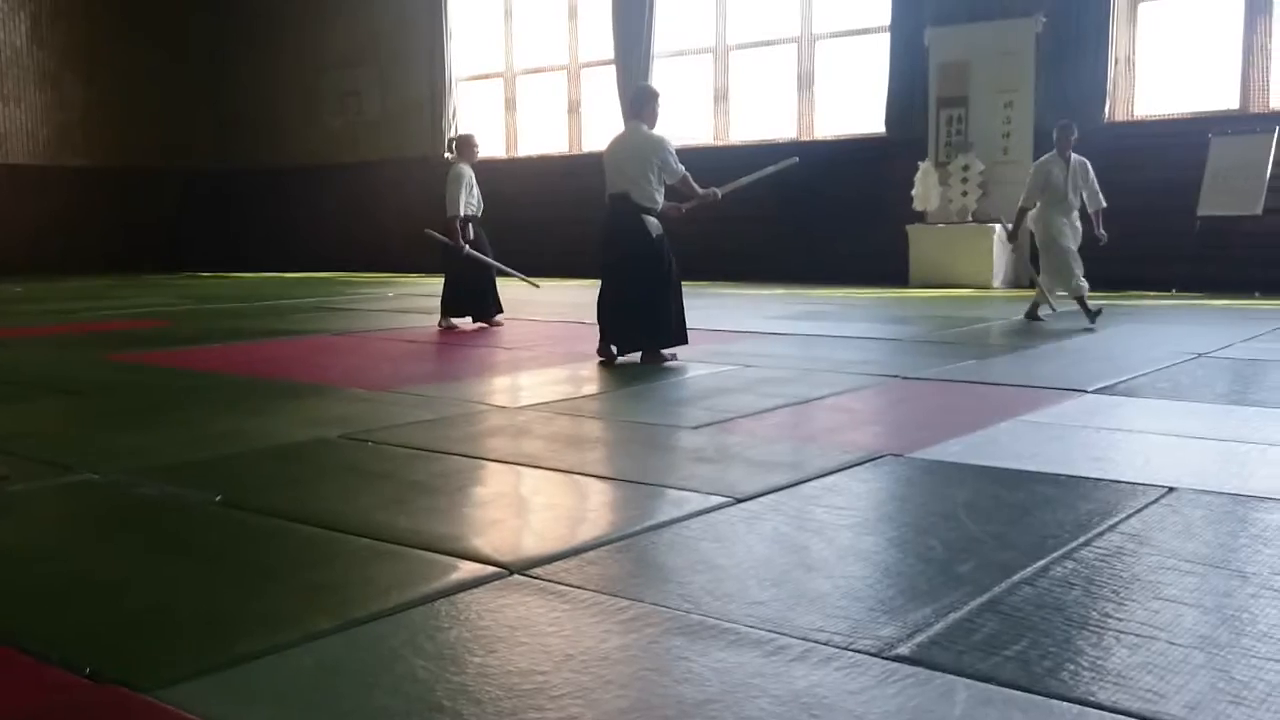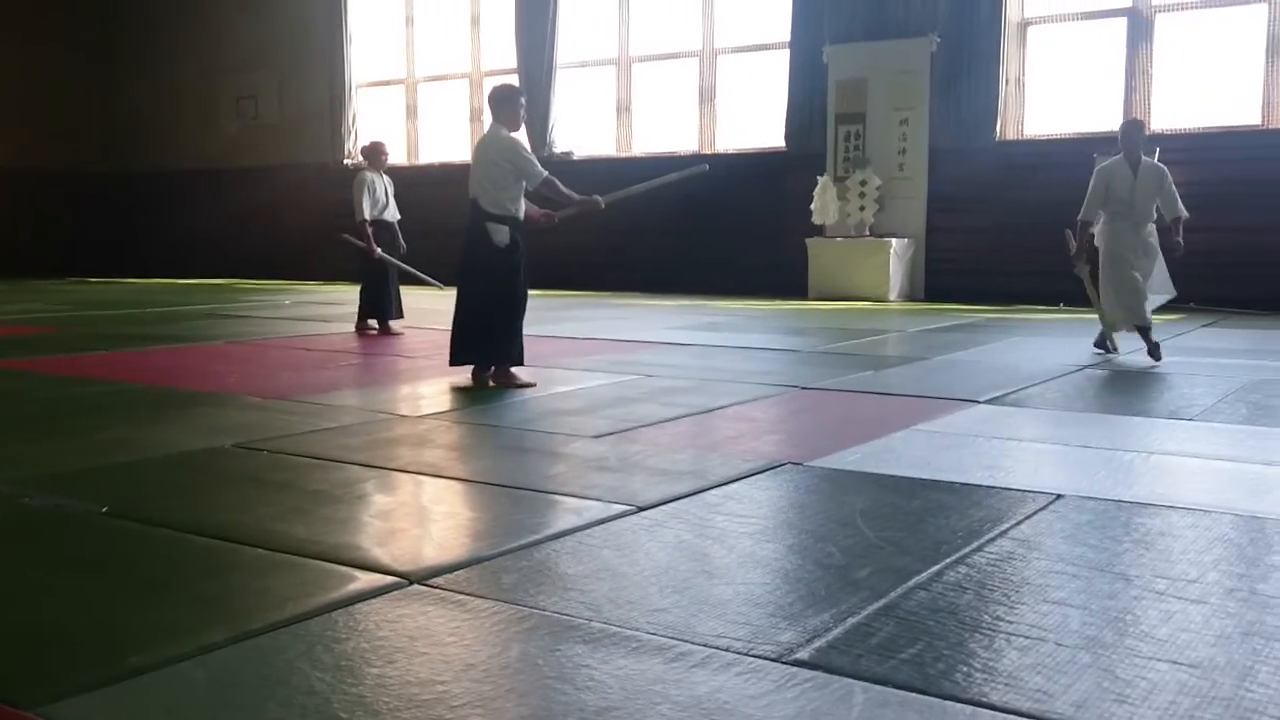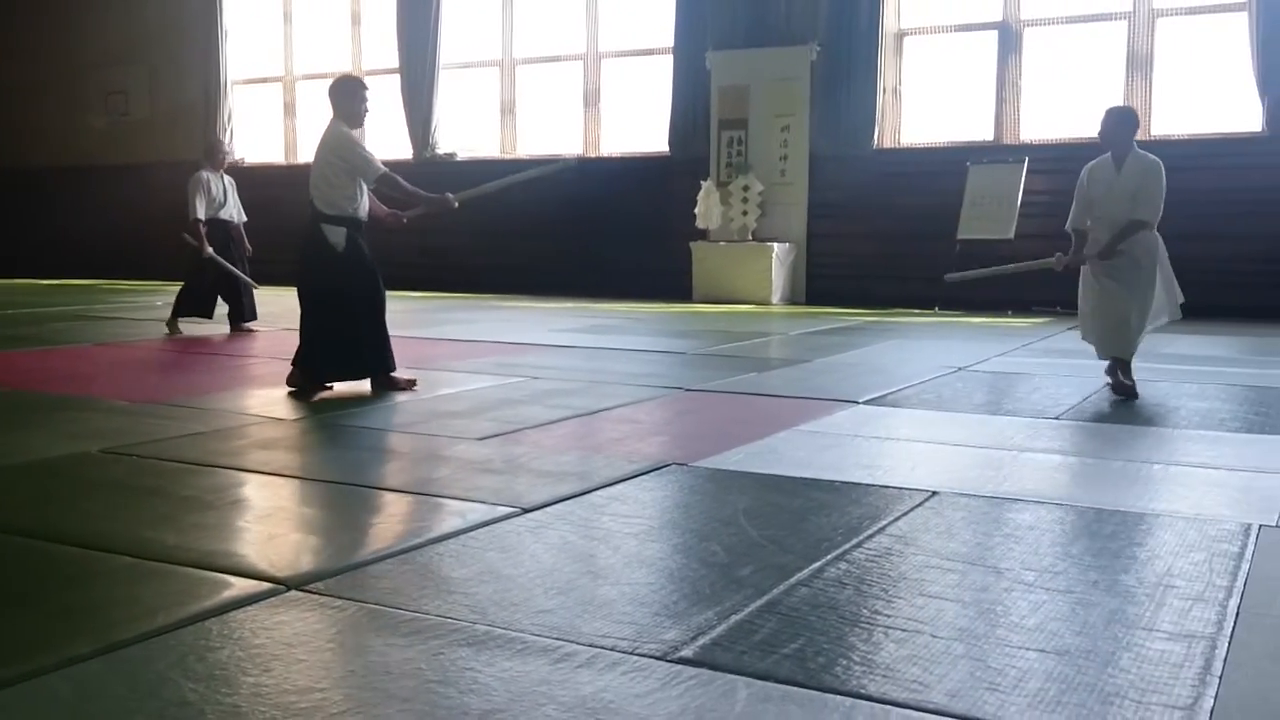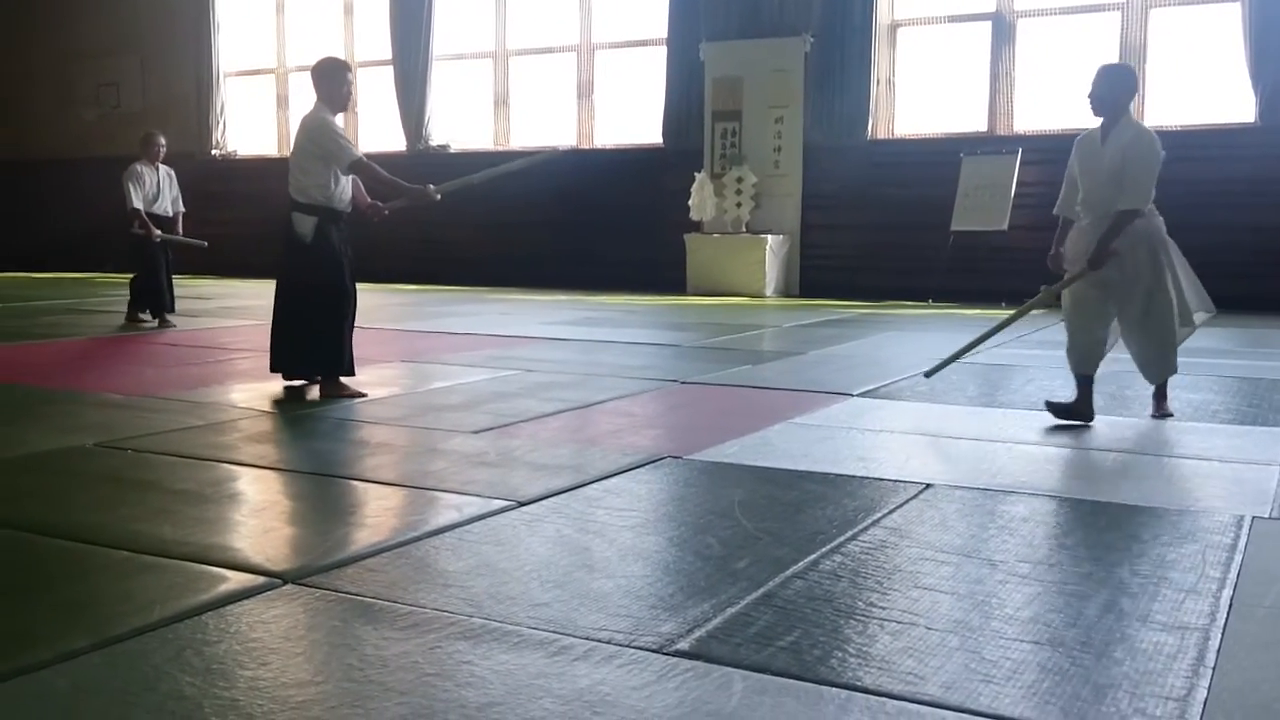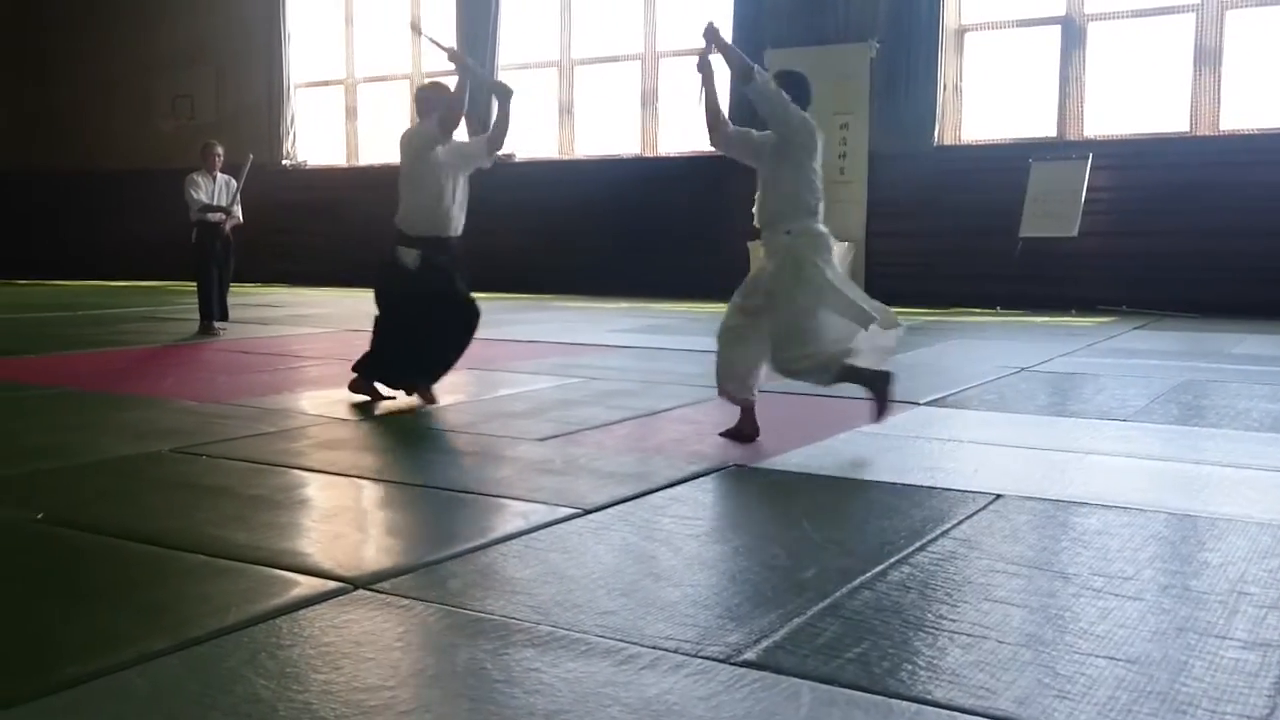
dt=1s
person 1, frame 1
left shoulder: (614, 145)
right shoulder: (655, 143)
right elbow: (680, 178)
left wrist: (661, 206)
right wrist: (703, 194)
left hip: (616, 220)
right hip: (641, 223)
left knee: (616, 282)
right knee: (656, 283)
left ankle: (608, 342)
right ankle: (651, 348)
person 1, frame 2
left shoulder: (487, 144)
right shoulder: (507, 144)
right elbow: (543, 182)
left wrist: (534, 213)
right wrist: (581, 201)
left hip: (482, 230)
right hip: (499, 232)
left knee: (481, 298)
right knee: (508, 298)
left ankle: (482, 364)
right ankle: (500, 364)
person 1, frame 3
left shoulder: (336, 139)
right shoulder: (343, 140)
left elbow: (359, 188)
right elbow: (384, 179)
left wrist: (383, 213)
right wrist: (431, 201)
left hip: (330, 235)
right hip: (338, 236)
left knee: (325, 306)
right knee: (365, 300)
left ankle: (305, 372)
right ankle: (380, 373)
person 1, frame 4
left shoulder: (324, 125)
right shoulder: (320, 125)
left elbow: (348, 174)
right elbow: (361, 166)
left wrist: (365, 203)
right wrist: (411, 191)
left hip: (320, 224)
right hip: (316, 225)
left knee: (307, 298)
right knee: (333, 298)
left ankle: (299, 365)
right ankle: (330, 376)
person 1, frame 5
left shoulder: (456, 148)
right shoulder: (415, 141)
left elbow: (493, 145)
right elbow: (450, 121)
left wrist: (503, 103)
right wrist: (466, 75)
left hip: (440, 252)
right hip: (419, 254)
person 2, frame 1
left shoulder: (1082, 164)
right shoulder: (1043, 166)
left elbow: (1093, 197)
right elbow: (1027, 199)
left wrist: (1098, 228)
right wrist: (1016, 229)
left hip: (1071, 220)
right hip: (1049, 220)
left knee: (1055, 270)
right knee: (1067, 265)
left ankle: (1033, 310)
right ankle: (1086, 309)
person 2, frame 2
left shoulder: (1158, 171)
right shoulder: (1106, 171)
left elbow: (1173, 207)
right elbow: (1090, 210)
left wrist: (1177, 236)
right wrist: (1081, 246)
left hip: (1145, 237)
right hip: (1115, 236)
left knee: (1131, 294)
right knee: (1128, 292)
left ankle: (1103, 337)
right ankle: (1149, 342)
person 2, frame 3
left shoulder: (1151, 166)
right shoulder: (1093, 170)
left elbow: (1146, 215)
right elbow: (1080, 215)
left wrist: (1113, 244)
right wrist: (1077, 250)
left hip: (1139, 247)
right hip: (1099, 248)
left knee: (1135, 312)
right knee: (1109, 313)
left ankle: (1118, 367)
right ankle: (1123, 374)
person 2, frame 4
left shoulder: (1142, 141)
right shoulder: (1085, 143)
left elbow: (1134, 202)
right elbow: (1070, 199)
left wrist: (1104, 245)
right wrist: (1059, 245)
left hip: (1133, 240)
right hip: (1090, 239)
left knee: (1148, 324)
right knee: (1083, 321)
left ankle: (1160, 395)
right ankle: (1084, 401)
person 2, frame 5
left shoulder: (800, 132)
right shoulder: (776, 144)
left elbow: (754, 82)
right elbow: (724, 138)
left wrist: (720, 44)
right wrist: (708, 80)
left hip: (796, 251)
right hip: (785, 250)
left knee: (793, 348)
right knee: (741, 331)
left ankle: (873, 380)
right ankle: (746, 419)
person 3, frame 1
left shoulder: (464, 170)
right shoulder: (461, 172)
right elbow: (455, 209)
right wrist: (457, 238)
left hip: (467, 227)
right hip: (466, 229)
left knee: (457, 274)
right knee: (482, 271)
left ankle: (446, 316)
right ankle: (486, 314)
person 3, frame 2
left shoulder: (386, 179)
right shoulder: (365, 178)
right elbow: (362, 213)
left wrist: (399, 238)
right wrist: (370, 241)
left hip: (387, 232)
right hip: (374, 232)
left knee: (372, 278)
right knee: (382, 277)
left ankle: (363, 320)
right ankle: (384, 322)
person 3, frame 3
left shoulder: (229, 181)
right shoulder: (201, 178)
left elbow: (237, 214)
right elbow: (197, 215)
left wrist: (244, 240)
right wrist: (203, 242)
left hip: (230, 233)
right hip: (212, 232)
left knee: (238, 277)
right knee: (201, 278)
left ankle: (238, 321)
right ankle: (175, 318)
person 3, frame 4
left shoulder: (168, 173)
right shoulder: (135, 171)
left elbow: (176, 203)
right elbow: (135, 205)
left wrist: (178, 225)
right wrist: (150, 227)
left hip: (163, 226)
right hip: (144, 227)
left knee: (147, 272)
right knee: (156, 270)
left ankle: (134, 311)
right ankle: (162, 314)
person 3, frame 5
left shoulder: (229, 182)
right shoulder: (194, 180)
left elbow: (237, 214)
right elbow: (199, 205)
left wrist: (228, 223)
right wrist: (221, 209)
left hip: (224, 234)
right hip: (204, 232)
left knee: (222, 278)
right knee: (208, 277)
left ankle: (212, 320)
right ankle: (208, 321)
